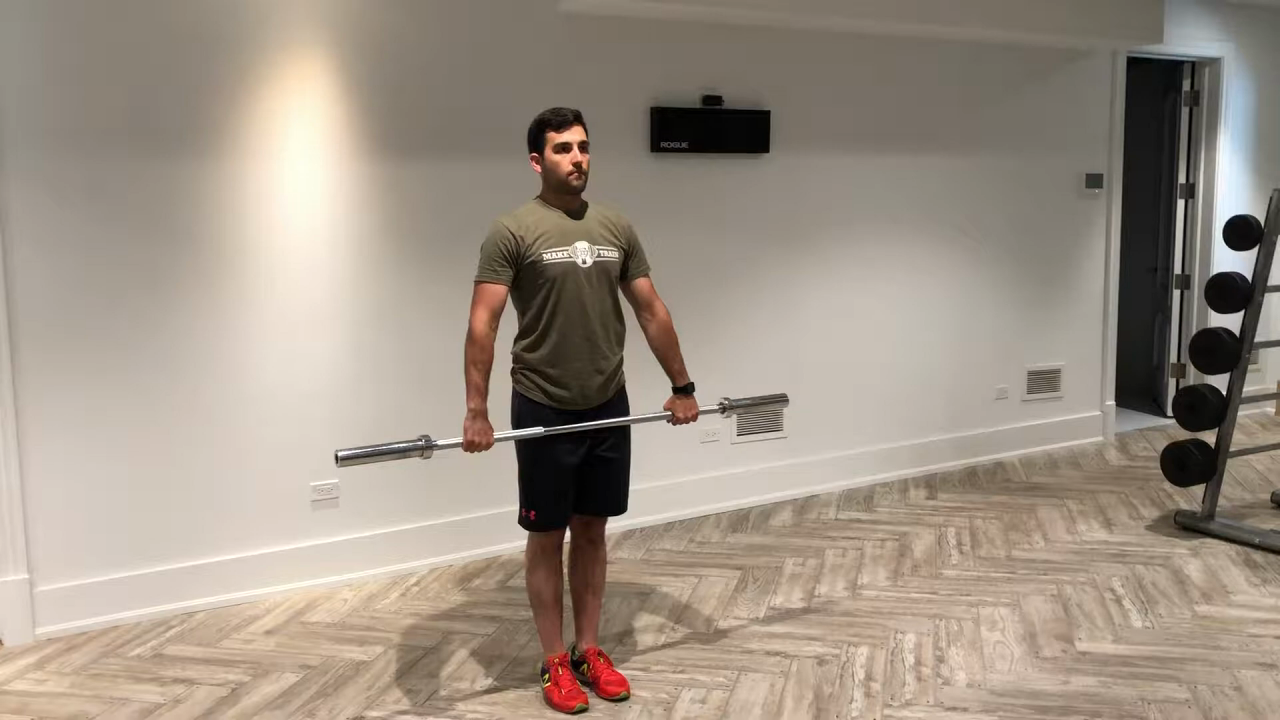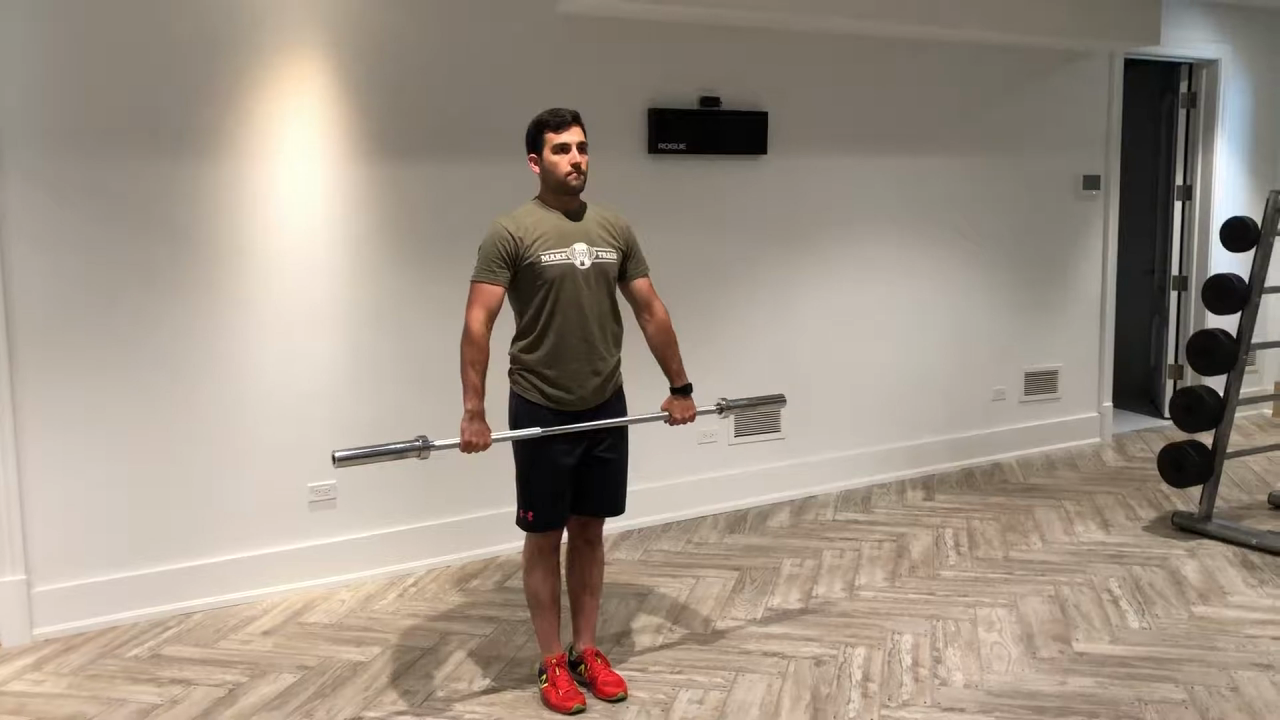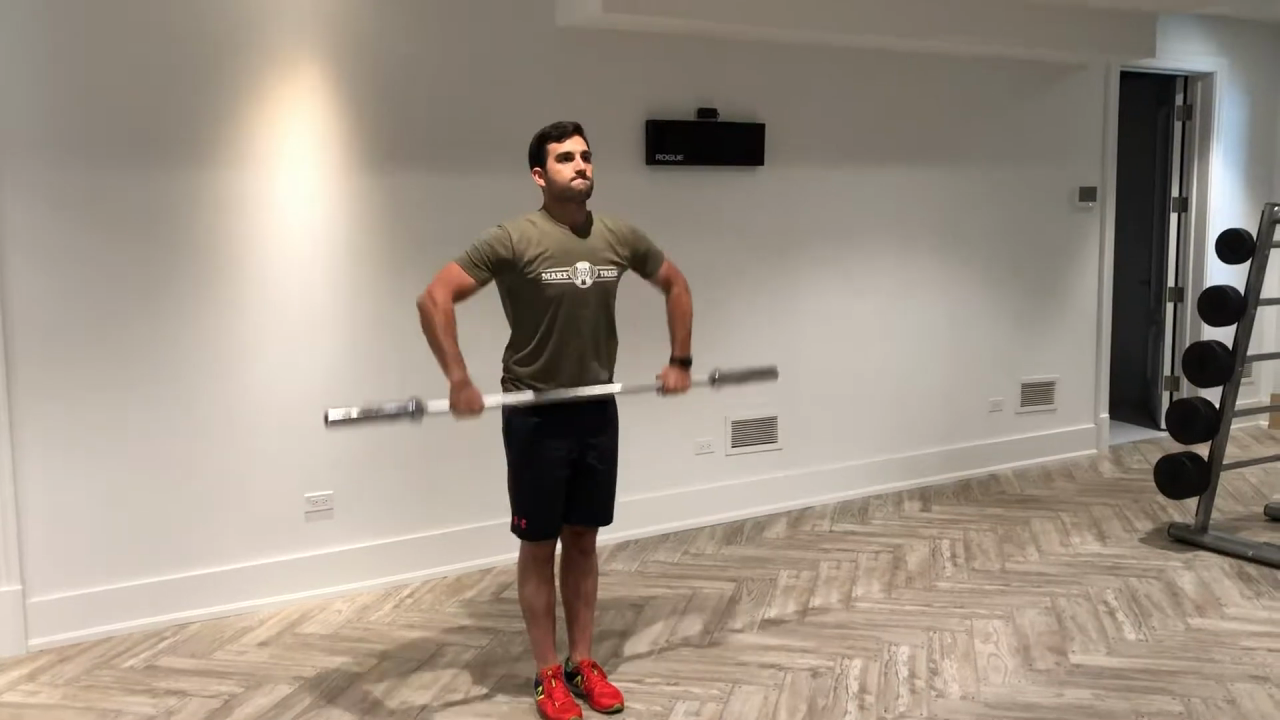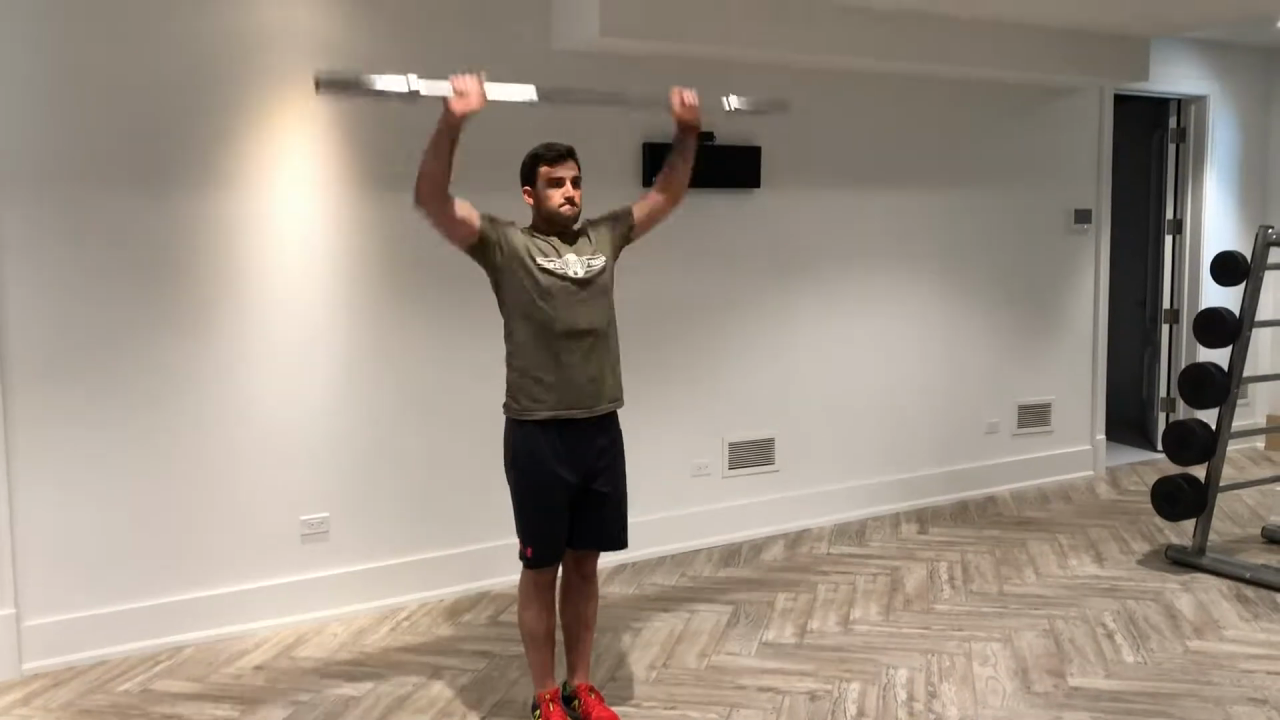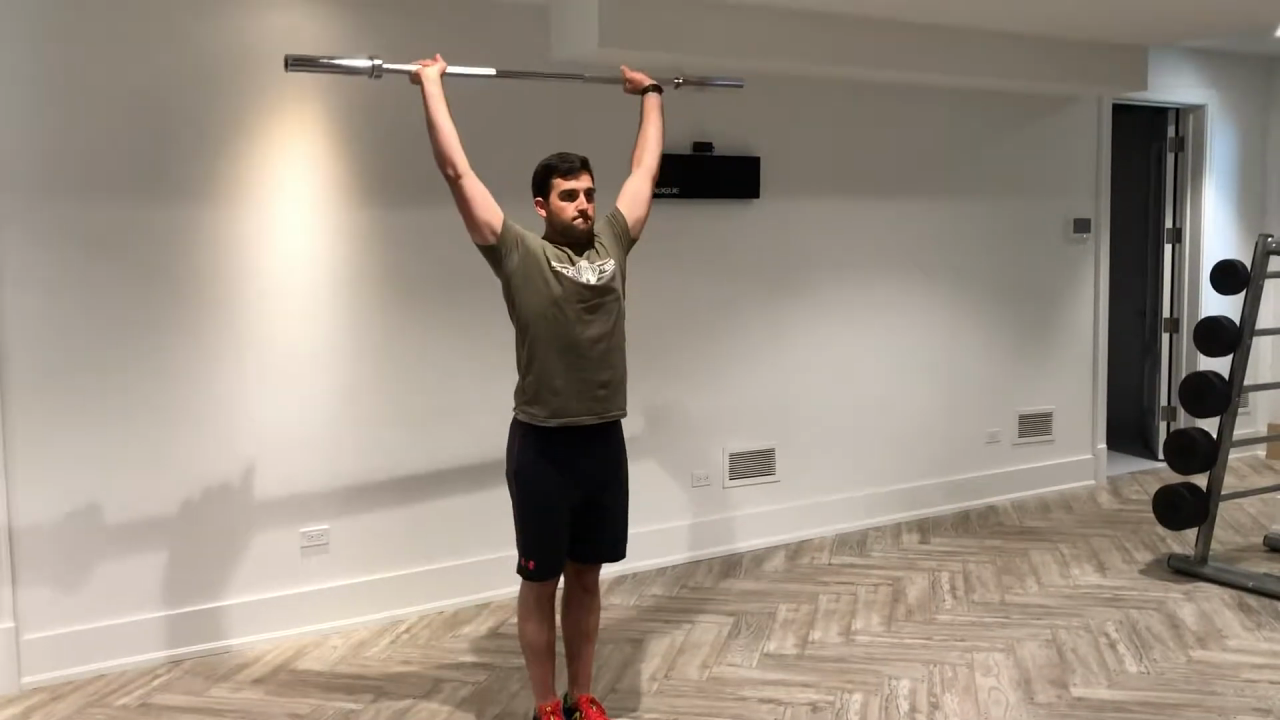
dt=0.4s
person 1, frame 1
left shoulder: (617, 227)
right shoulder: (513, 231)
left elbow: (651, 310)
right elbow: (483, 322)
left wrist: (681, 385)
right wrist: (476, 409)
left hip: (609, 405)
right hip: (544, 410)
left knee: (592, 529)
right knee: (547, 535)
left ankle: (590, 649)
right ankle: (555, 662)
person 1, frame 2
left shoulder: (615, 228)
right shoulder: (511, 232)
left elbow: (651, 311)
right elbow: (478, 323)
left wrist: (680, 387)
right wrist: (473, 410)
left hip: (606, 406)
right hip: (541, 410)
left knee: (590, 531)
right knee: (545, 536)
left ankle: (586, 650)
right ankle: (551, 662)
person 1, frame 3
left shoulder: (620, 236)
right shoulder: (513, 240)
left elbow: (674, 283)
right elbow: (434, 296)
left wrist: (680, 359)
right wrist: (458, 379)
left hip: (597, 412)
right hip: (533, 417)
left knee: (583, 539)
right knee: (539, 545)
left ankle: (583, 662)
person 1, frame 4
left shoulder: (604, 233)
right shoulder: (504, 241)
left elbow: (669, 192)
right elbow: (432, 201)
left wrist: (686, 133)
right wrist: (452, 122)
left hip: (601, 429)
right hip: (538, 433)
left knee: (584, 563)
right knee: (541, 569)
person 1, frame 5
left shoulder: (612, 242)
right shoulder: (516, 252)
left elbow: (646, 168)
right elbow: (457, 170)
left wrist: (649, 93)
right wrist: (431, 83)
left hip: (604, 440)
right hip: (542, 446)
left knee: (586, 577)
right knee: (541, 582)
